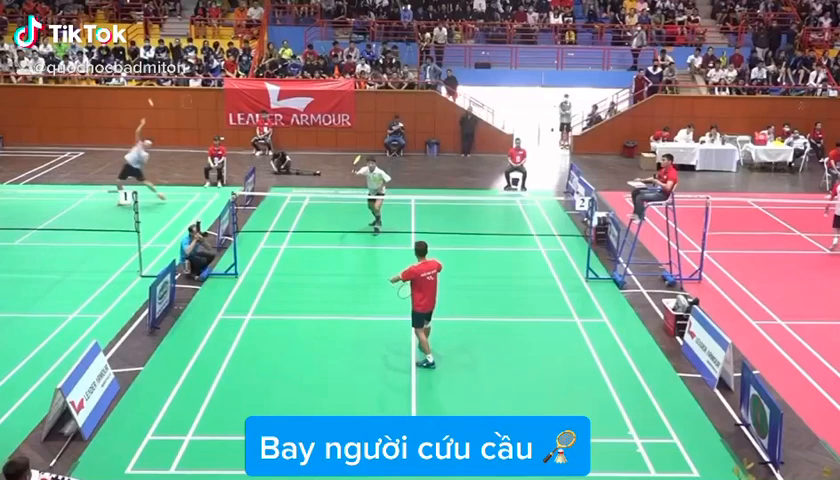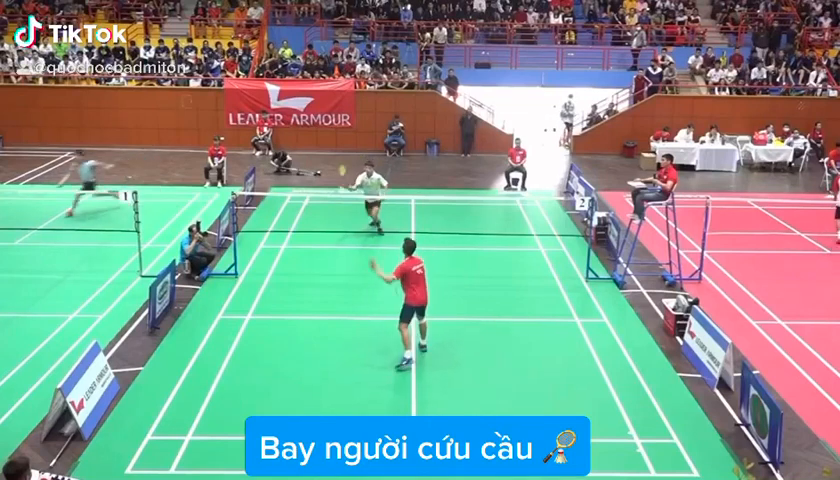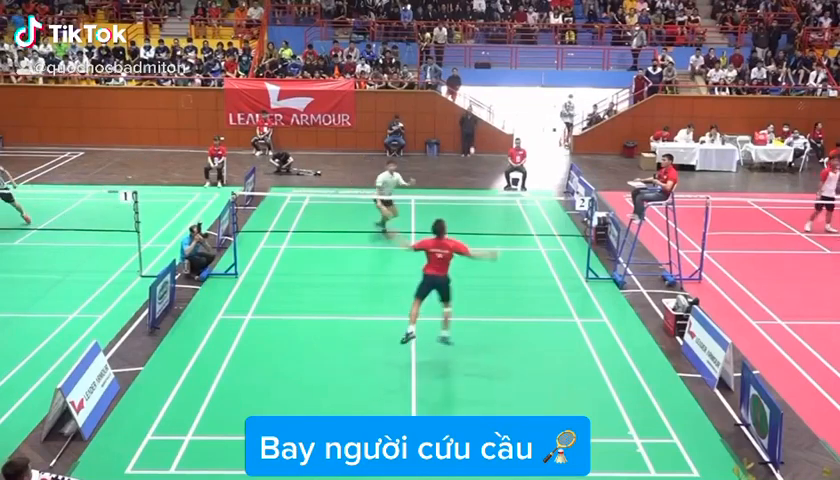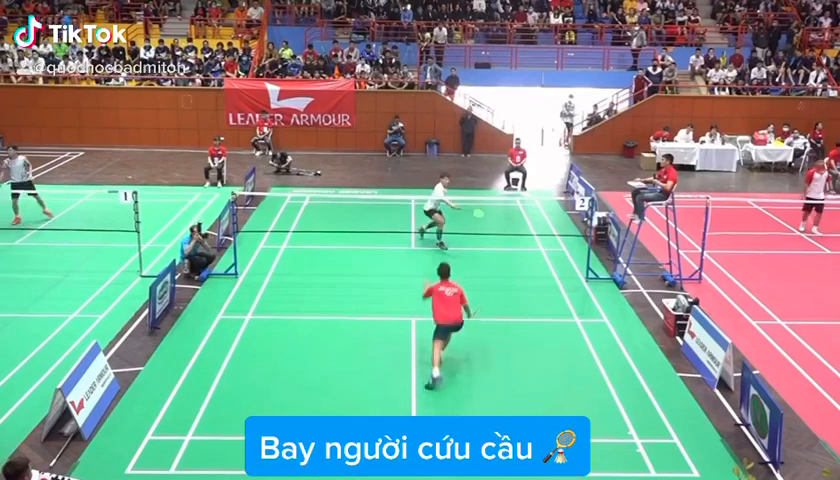
dt=1s
person 1, frame 1
left shoulder: (414, 270)
right shoulder: (434, 264)
left elbow: (397, 278)
right elbow: (440, 268)
left wrist: (392, 280)
left hip: (419, 306)
right hip: (431, 304)
left knee: (419, 331)
right knee: (427, 324)
left ankle: (430, 360)
right ankle: (423, 344)
person 1, frame 2
left shoulder: (404, 266)
right shoulder: (419, 260)
left elbow: (389, 280)
left wrist: (376, 269)
left hip: (412, 300)
right hip: (424, 298)
left knee: (403, 327)
right knee: (421, 319)
left ankle: (408, 356)
right ankle: (423, 344)
person 1, frame 3
left shoulder: (427, 242)
right shoulder: (453, 244)
left elbow: (411, 247)
right elbow: (471, 255)
left wrist: (397, 238)
right wrist: (488, 255)
left hip: (429, 276)
right hip: (443, 278)
left knee: (417, 303)
right knee: (447, 305)
left ankle: (410, 330)
right ankle: (445, 335)
person 1, frame 4
left shoulder: (434, 287)
right shoulder: (457, 288)
left elbow: (424, 296)
right elbow: (465, 305)
left wrist: (426, 287)
right wrist: (469, 313)
left hip: (443, 322)
right hip: (458, 322)
left knee: (436, 347)
right knee: (448, 330)
left ankle: (436, 376)
right ankle: (439, 357)
